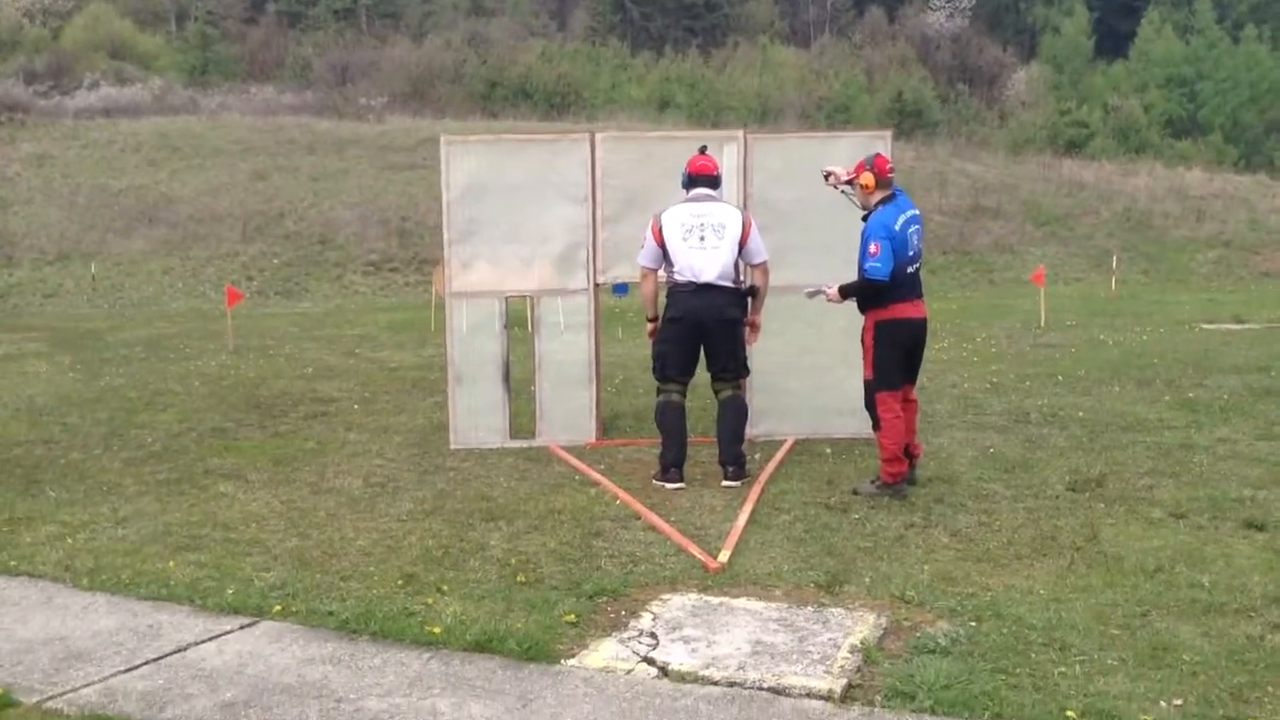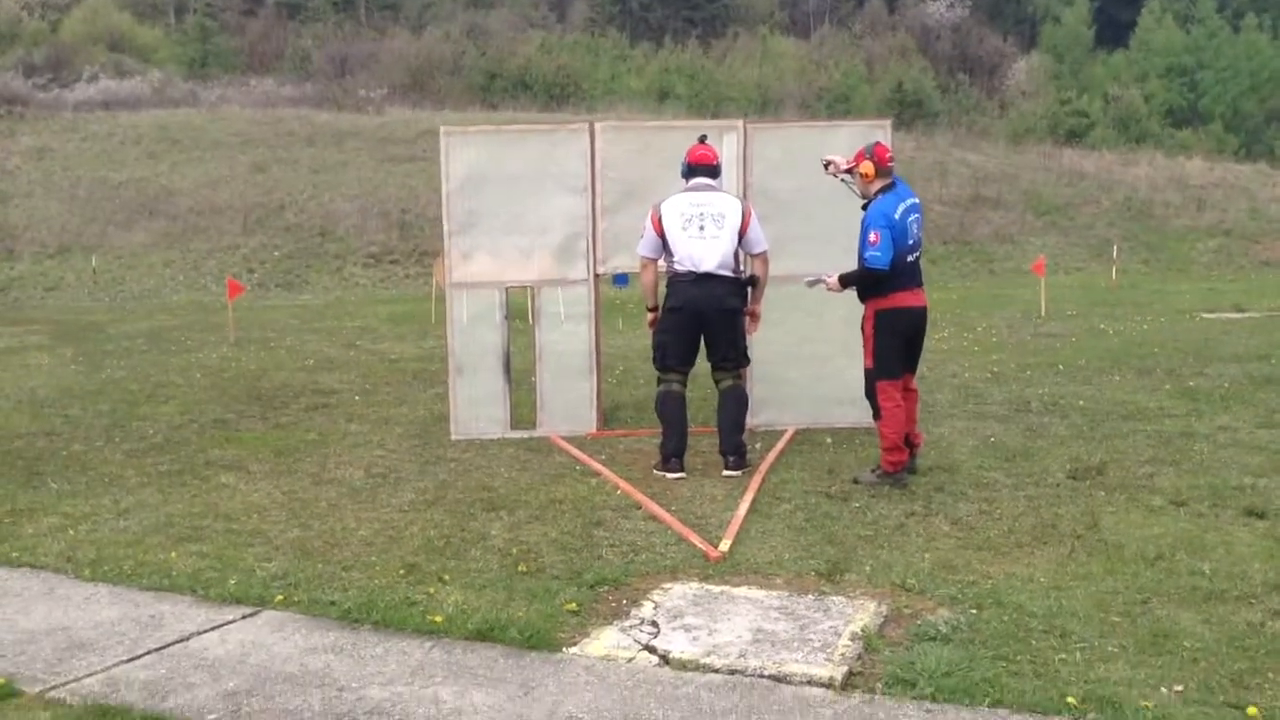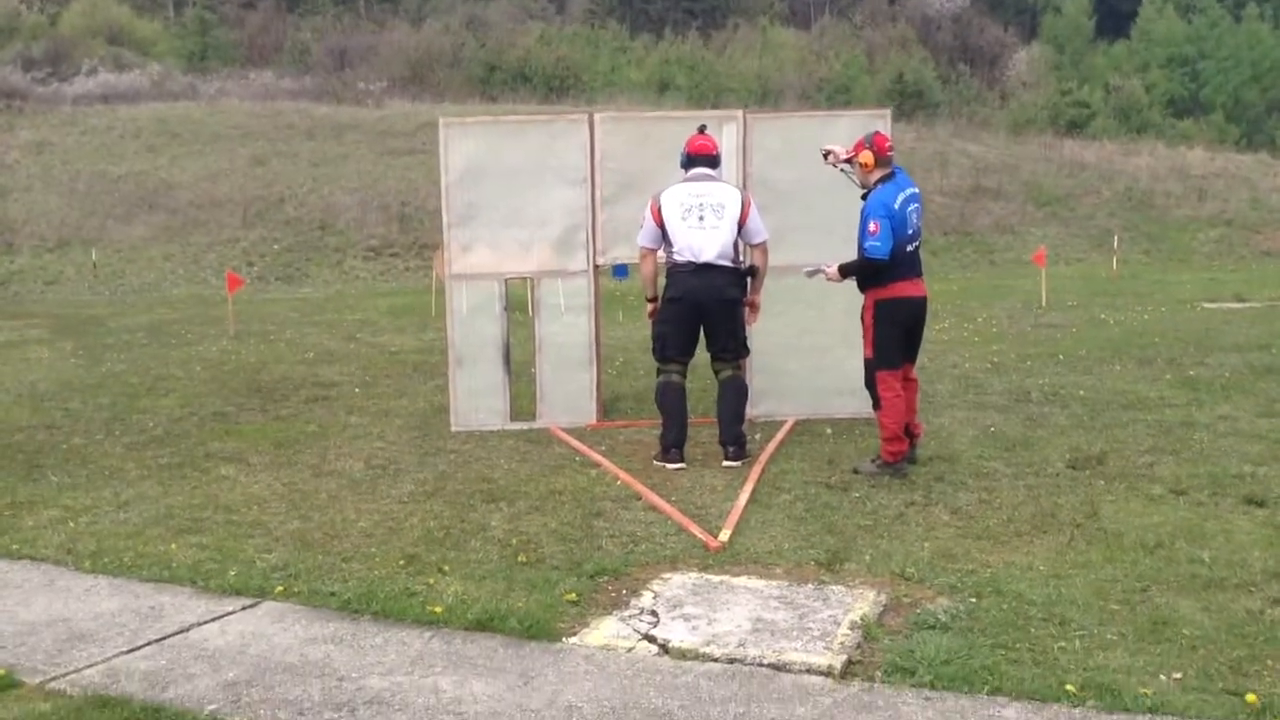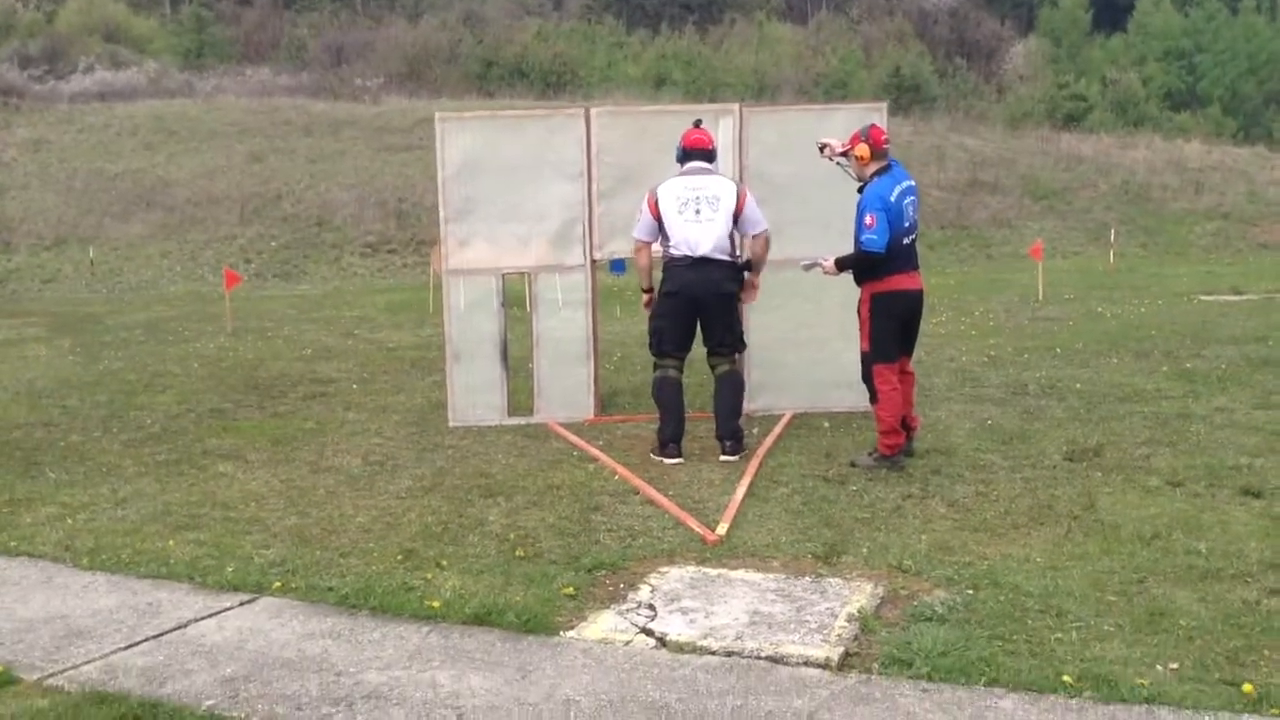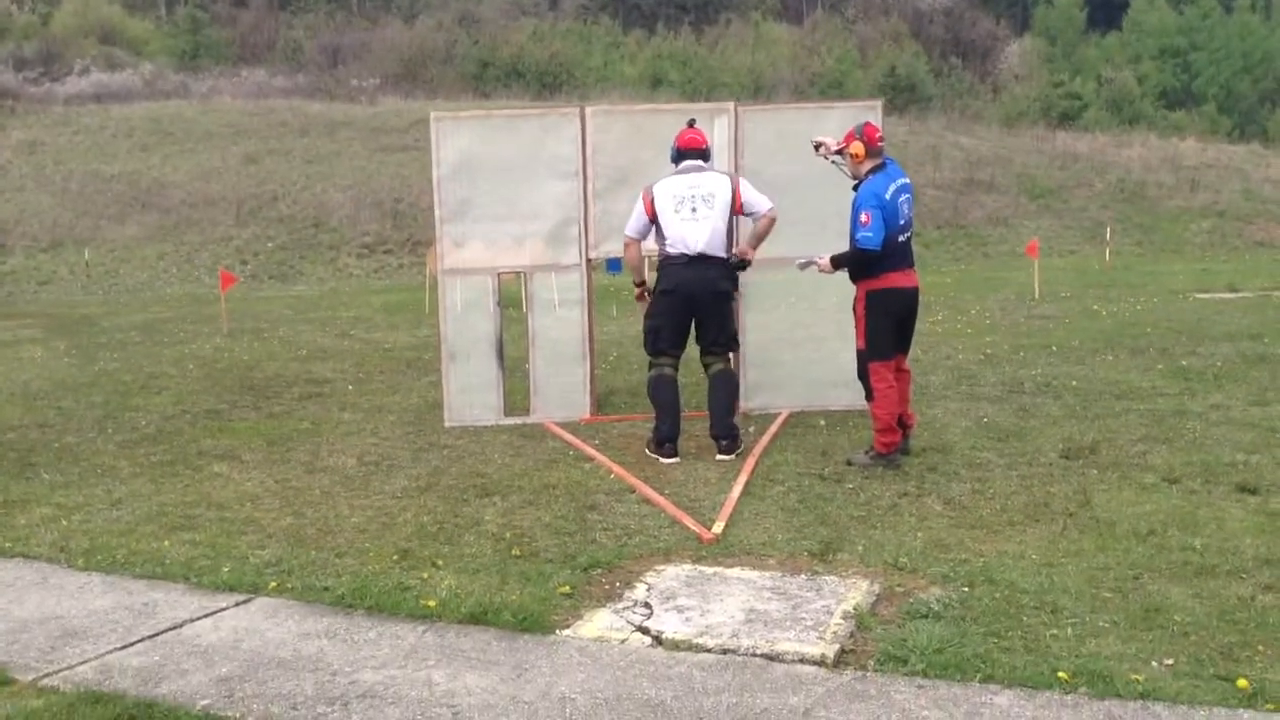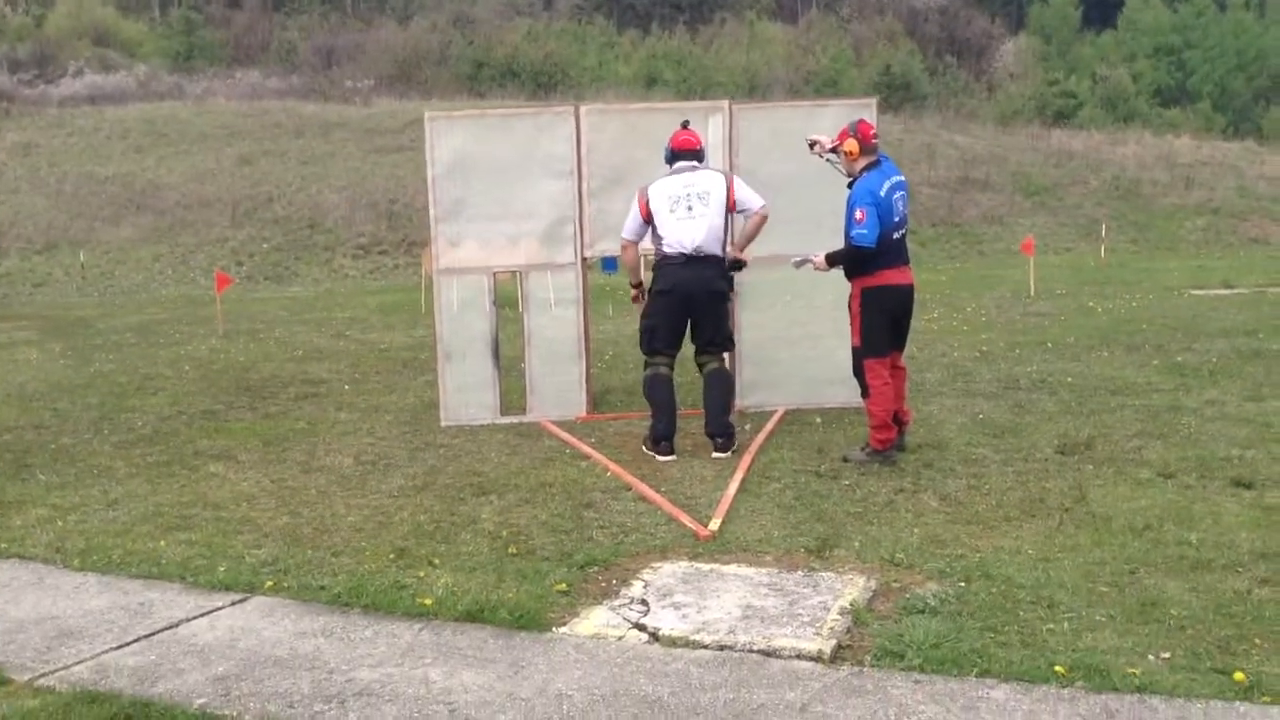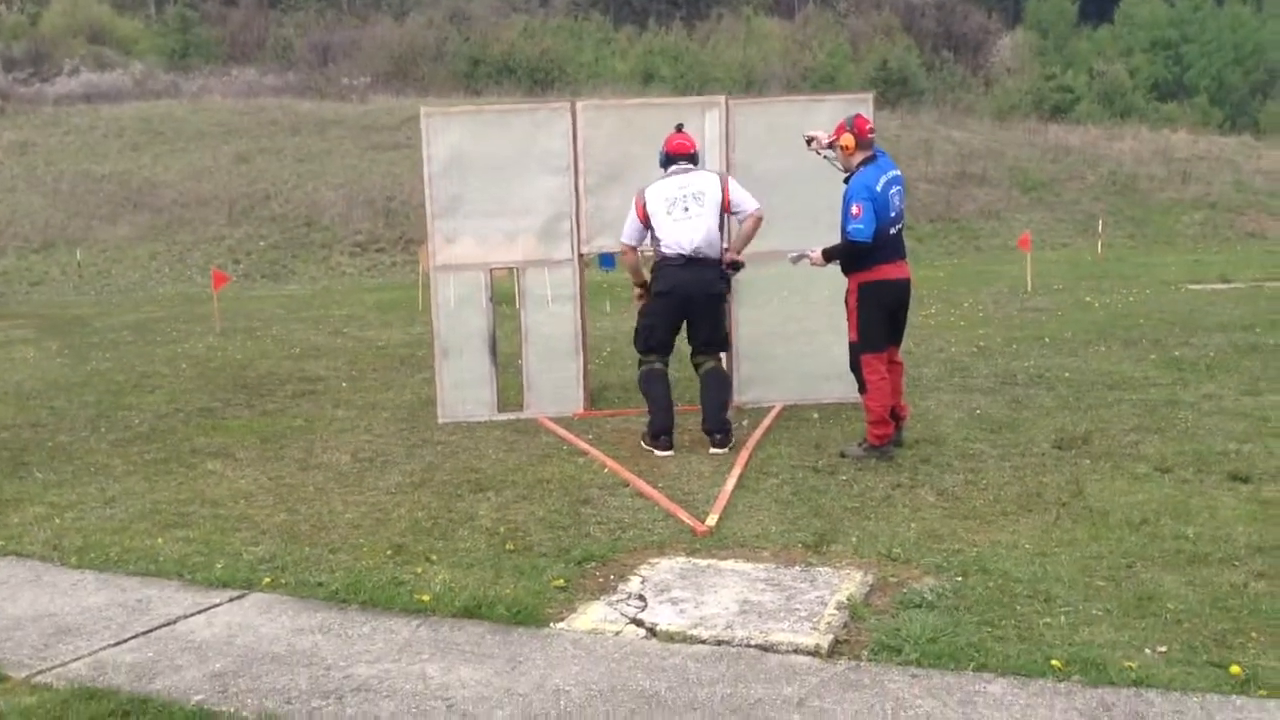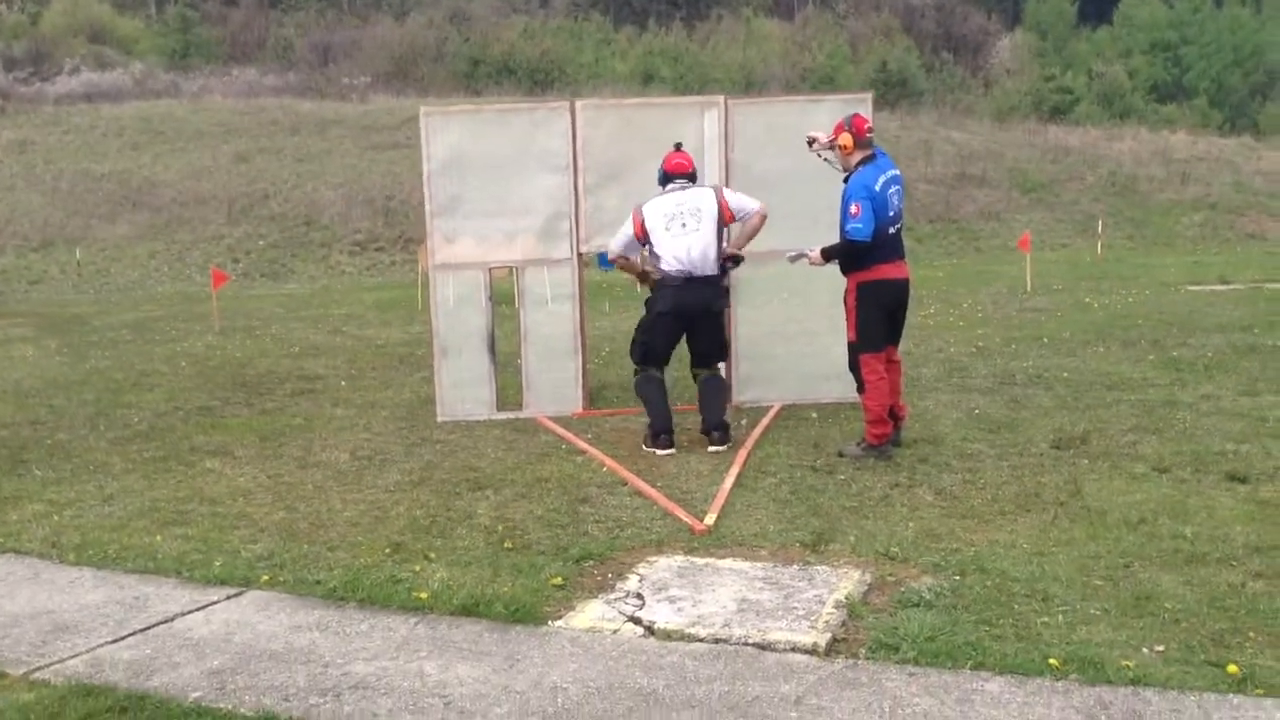
dt=0.1s
person 1, frame 1
left shoulder: (878, 224)
right shoulder: (906, 204)
left elbow: (876, 280)
right elbow: (887, 189)
left wrist: (843, 292)
right wrist: (848, 178)
left hip: (887, 322)
right hip: (915, 315)
left knee: (884, 400)
right knee: (904, 394)
left ankle: (892, 477)
right ankle: (908, 463)
person 1, frame 2
left shoulder: (878, 212)
right shoulder: (906, 193)
left elbow: (876, 269)
right elbow: (886, 179)
left wrist: (843, 280)
right wrist: (847, 166)
left hip: (888, 310)
right hip: (915, 304)
left knee: (885, 388)
right knee: (904, 383)
left ankle: (892, 466)
right ankle: (909, 451)
person 1, frame 3
left shoulder: (877, 202)
right shoulder: (906, 183)
left elbow: (875, 259)
right elbow: (886, 169)
left wrist: (842, 271)
right wrist: (846, 157)
left hip: (887, 301)
right hip: (915, 294)
left knee: (884, 379)
right knee: (904, 373)
left ankle: (893, 456)
right ankle: (909, 442)
person 1, frame 4
left shoulder: (873, 196)
right shoulder: (902, 176)
left elbow: (872, 253)
right elbow: (882, 162)
left wrist: (839, 264)
right wrist: (842, 150)
left hip: (883, 294)
right hip: (912, 287)
left knee: (881, 372)
right knee: (901, 366)
left ankle: (890, 449)
right ankle: (906, 435)
person 1, frame 5
left shoulder: (868, 193)
right shoulder: (897, 174)
left elbow: (867, 250)
right elbow: (878, 159)
left wrist: (834, 262)
right wrist: (837, 149)
left hip: (879, 292)
right hip: (907, 285)
left knee: (877, 370)
right knee: (897, 364)
left ankle: (886, 447)
right ankle: (902, 433)
person 1, frame 6
left shoulder: (863, 191)
right shoulder: (892, 171)
left elbow: (862, 247)
right elbow: (872, 158)
left wrist: (829, 259)
right wrist: (832, 146)
left hip: (874, 288)
right hip: (903, 282)
left knee: (872, 367)
right knee: (892, 361)
left ankle: (881, 444)
right ankle: (898, 429)
person 1, frame 7
left shoulder: (859, 186)
right shoulder: (888, 166)
left elbow: (859, 242)
right elbow: (871, 152)
left wrist: (826, 255)
right wrist: (829, 142)
left hip: (871, 284)
right hip: (899, 277)
left knee: (869, 362)
right knee: (889, 356)
left ankle: (879, 440)
right ankle: (895, 424)
person 1, frame 8
left shoulder: (858, 185)
right shoulder: (888, 165)
left elbow: (857, 241)
right elbow: (870, 152)
left wrist: (825, 255)
right wrist: (830, 143)
left hip: (870, 283)
right hip: (898, 277)
left knee: (868, 362)
right knee: (888, 356)
left ankle: (877, 439)
right ankle: (894, 425)
person 2, frame 1
left shoulder: (664, 218)
right shoulder: (738, 217)
left elbow: (648, 274)
right elbow: (760, 269)
left wrist: (652, 318)
right wrist: (755, 313)
left hip: (681, 304)
right hip: (725, 305)
left knee: (671, 387)
right knee: (729, 386)
left ankle: (672, 469)
right ankle: (732, 467)
person 2, frame 2
left shoulder: (664, 208)
right shoulder: (738, 206)
left elbow: (647, 264)
right elbow: (760, 259)
left wrist: (652, 308)
right wrist: (755, 302)
left hip: (681, 294)
right hip: (725, 294)
left knee: (672, 376)
right knee: (730, 375)
left ankle: (672, 459)
right ankle: (733, 457)
person 2, frame 3
left shoulder: (663, 198)
right shoulder: (737, 196)
left elbow: (647, 255)
right elbow: (760, 249)
left wrist: (651, 298)
right wrist: (755, 292)
left hip: (681, 285)
right hip: (724, 284)
left knee: (671, 367)
right knee: (729, 366)
left ankle: (672, 450)
right ankle: (733, 447)
person 2, frame 4
left shoulder: (660, 192)
right shoulder: (733, 189)
left elbow: (642, 246)
right elbow: (761, 237)
left wrist: (647, 289)
right wrist: (753, 275)
left hip: (678, 278)
right hip: (721, 277)
left knee: (668, 362)
right knee: (725, 360)
left ankle: (669, 444)
right ankle: (730, 442)
person 2, frame 5
left shoulder: (656, 191)
right shoulder: (729, 184)
left elbow: (631, 242)
right elbow: (768, 214)
left wrist: (639, 283)
right wrist: (747, 246)
left hip: (673, 277)
right hip: (715, 276)
left knee: (663, 361)
right knee: (718, 359)
left ankle: (665, 443)
right ankle: (726, 440)
person 2, frame 6
left shoulder: (651, 190)
right shoulder: (722, 181)
left elbow: (627, 245)
right elbow: (760, 212)
left wrist: (636, 284)
right wrist: (737, 249)
left hip: (670, 276)
right hip: (711, 275)
left knee: (658, 361)
right knee: (713, 358)
left ankle: (662, 441)
right ankle: (721, 437)
person 2, frame 7
left shoulder: (648, 194)
right shoulder: (718, 182)
left elbow: (627, 249)
right elbow: (755, 215)
left wrist: (641, 284)
right wrist: (733, 252)
left hip: (668, 278)
right hip: (708, 277)
left knee: (653, 358)
right knee: (709, 358)
left ankle: (661, 435)
right ankle: (719, 434)
person 2, frame 8
left shoulder: (645, 210)
right shoulder: (714, 196)
left elbow: (616, 254)
right elbow: (759, 212)
left wrist: (642, 273)
right wrist: (735, 248)
left hip: (668, 297)
right hip: (709, 295)
left knee: (647, 365)
right knee: (708, 366)
left ankle: (660, 434)
right ankle: (716, 431)
